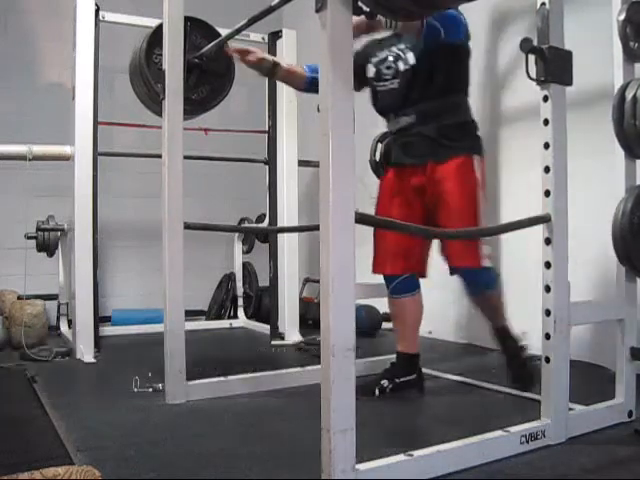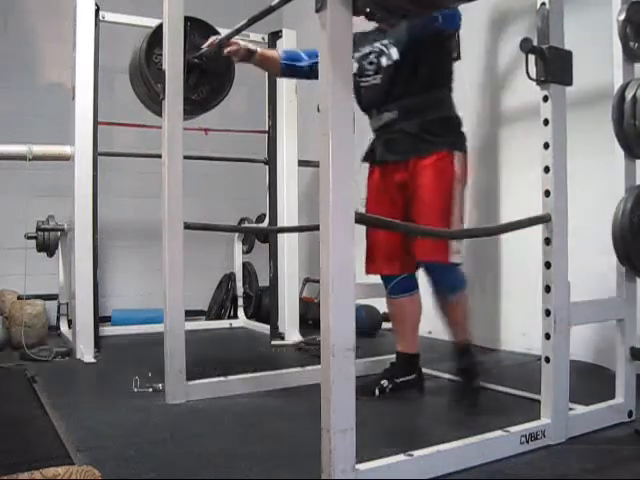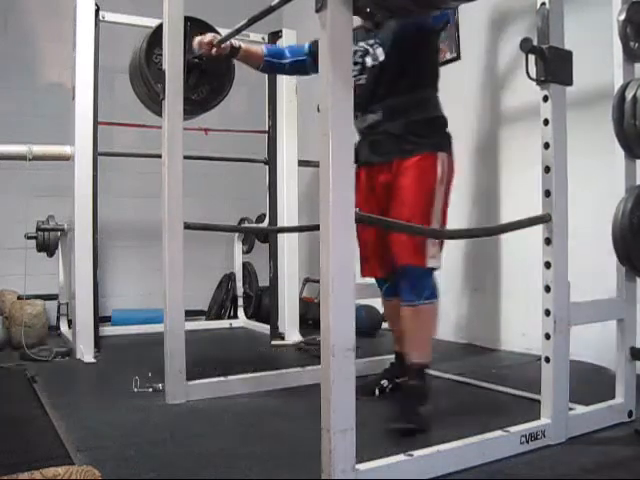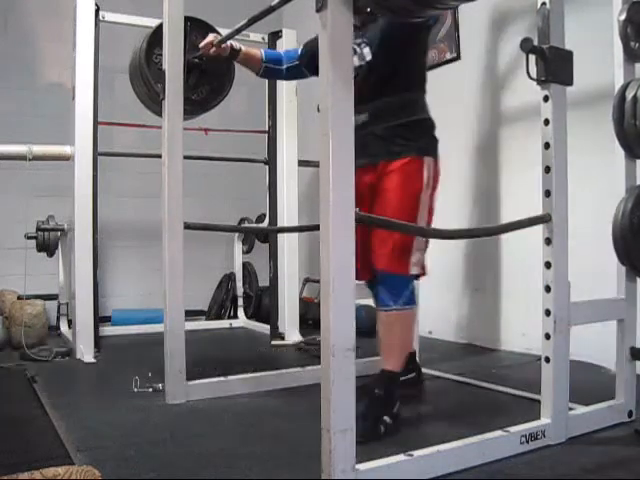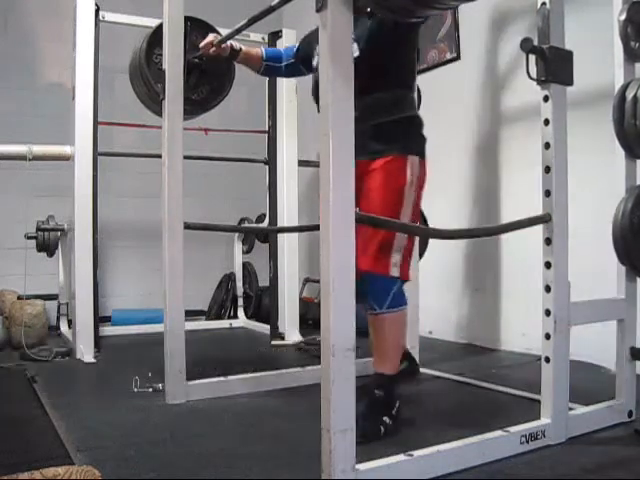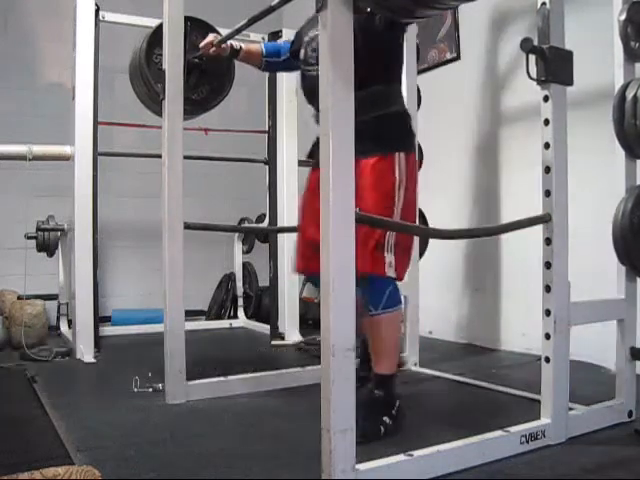
dt=0.1s
person 1, frame 1
left shoulder: (440, 28)
right shoulder: (374, 51)
left elbow: (448, 24)
right elbow: (321, 78)
left wrist: (374, 20)
right wrist: (269, 65)
left hip: (453, 156)
right hip: (403, 164)
left knee: (468, 259)
right knee: (397, 267)
left ankle: (506, 339)
right ankle: (407, 365)
person 1, frame 2
left shoulder: (422, 28)
right shoulder: (359, 43)
left elbow: (445, 15)
right elbow: (303, 64)
right wrist: (249, 52)
left hip: (433, 152)
right hip: (385, 159)
left knee: (436, 257)
right knee: (392, 267)
left ankle: (464, 357)
right ankle: (407, 365)
person 1, frame 3
left shoulder: (412, 23)
left elbow: (439, 12)
right elbow: (288, 58)
right wrist: (233, 48)
left hip: (419, 154)
right hip: (370, 160)
left knee: (412, 264)
right knee: (386, 269)
left ankle: (415, 384)
right ankle: (405, 367)
person 1, frame 4
left shoulder: (400, 22)
right elbow: (284, 63)
right wrist: (233, 50)
left hip: (406, 157)
right hip: (359, 161)
left knee: (394, 268)
right knee: (375, 272)
left ankle: (386, 395)
right ankle: (405, 368)
person 1, frame 5
left shoulder: (389, 19)
right shoulder: (320, 34)
right elbow: (283, 60)
right wrist: (232, 49)
left hip: (391, 155)
left knee: (379, 269)
left ankle: (384, 396)
right ankle: (398, 355)
person 1, frame 6
left shoulder: (378, 15)
right shoulder: (312, 27)
right elbow: (282, 55)
right wrist: (232, 48)
left hip: (381, 152)
left knee: (374, 269)
right knee: (316, 265)
left ankle: (383, 396)
right ankle: (373, 350)
